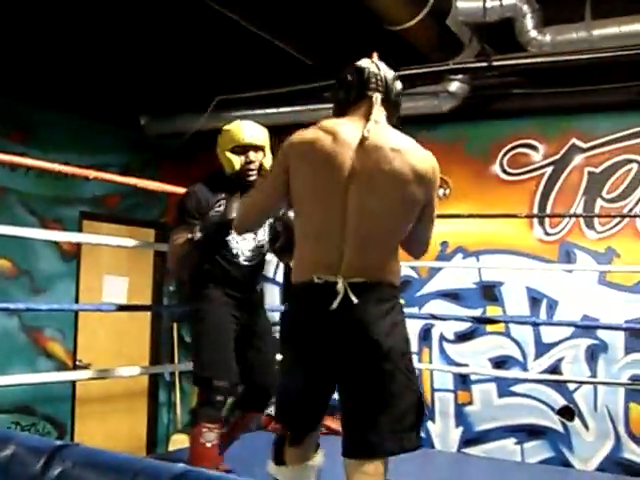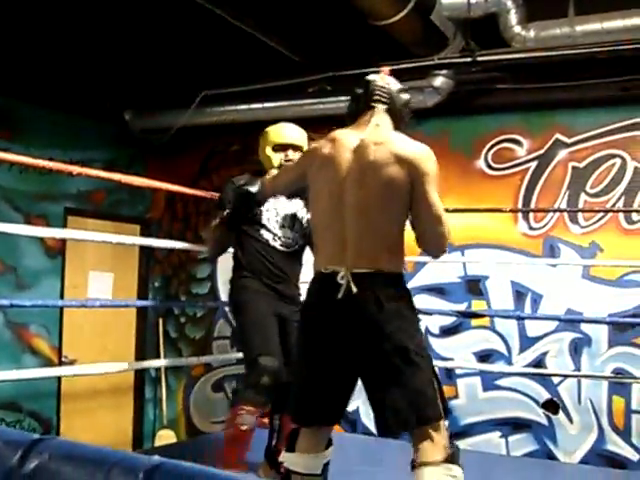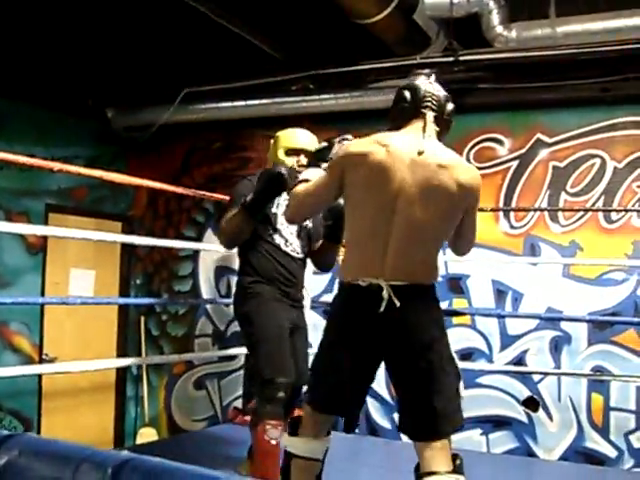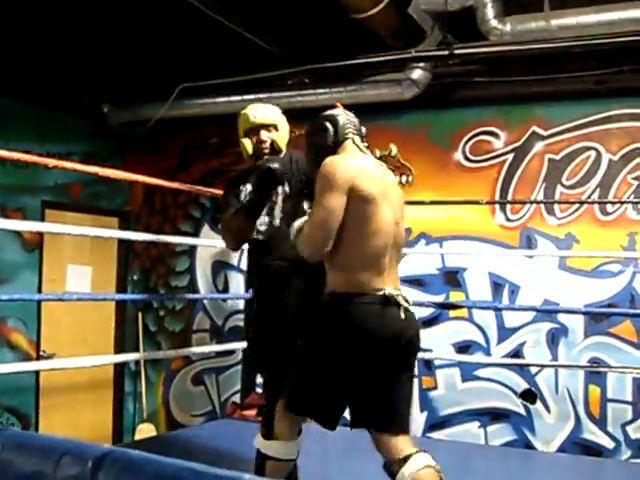
dt=0.5s
person 1, frame 1
left shoulder: (302, 145)
right shoulder: (421, 162)
left elbow: (244, 221)
right elbow: (417, 247)
left hip: (308, 307)
right hip: (377, 311)
left knee: (298, 435)
person 1, frame 2
left shoulder: (320, 151)
right shoulder: (413, 153)
left elbow: (265, 190)
right elbow: (436, 244)
left wrist: (251, 191)
left hip: (324, 299)
right hip: (381, 297)
left knee: (313, 427)
right knee: (429, 436)
person 1, frame 3
left shoulder: (358, 153)
right shoulder: (464, 174)
left elbow: (294, 213)
right elbow: (461, 246)
left wrist: (318, 170)
left hip: (355, 306)
right hip: (416, 311)
left knee: (316, 418)
right knee: (435, 446)
person 1, frame 4
left shoulder: (335, 167)
right shoulder: (388, 179)
left elbow: (313, 248)
left wrist: (300, 224)
left hip: (350, 313)
right hip: (397, 320)
left knee: (289, 410)
right knee: (397, 444)
person 2, frame 1
right shoulder: (203, 195)
right elbow: (177, 262)
right wrist: (206, 232)
left hip: (251, 301)
right hip: (212, 301)
left knee: (263, 387)
right knee: (216, 390)
left ankle: (213, 451)
right ankle: (198, 473)
person 2, frame 2
left shoulder: (305, 196)
right shoulder: (242, 187)
right elbow: (214, 247)
right wrist: (238, 209)
left hip: (290, 298)
right hip: (252, 291)
left knee: (291, 383)
right knee: (263, 371)
person 2, frame 3
right shoulder: (252, 187)
left elbow: (323, 263)
right elbow: (227, 237)
left wrist: (337, 228)
right wrist: (259, 197)
left hip: (293, 304)
right hip: (259, 299)
left knee: (291, 389)
right knee: (277, 386)
person 2, frame 4
left shoulder: (299, 164)
right shoulder: (239, 184)
right elbow: (233, 239)
right wrist: (258, 195)
left hip: (307, 282)
right hip: (266, 290)
right knee: (278, 382)
